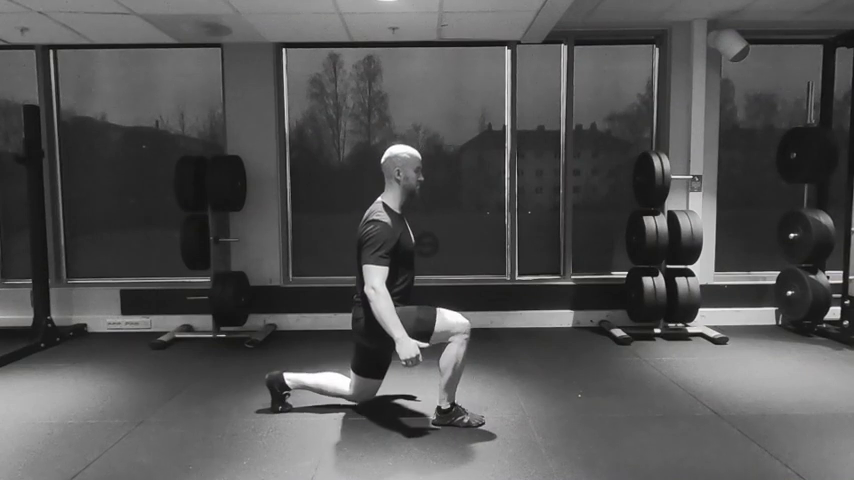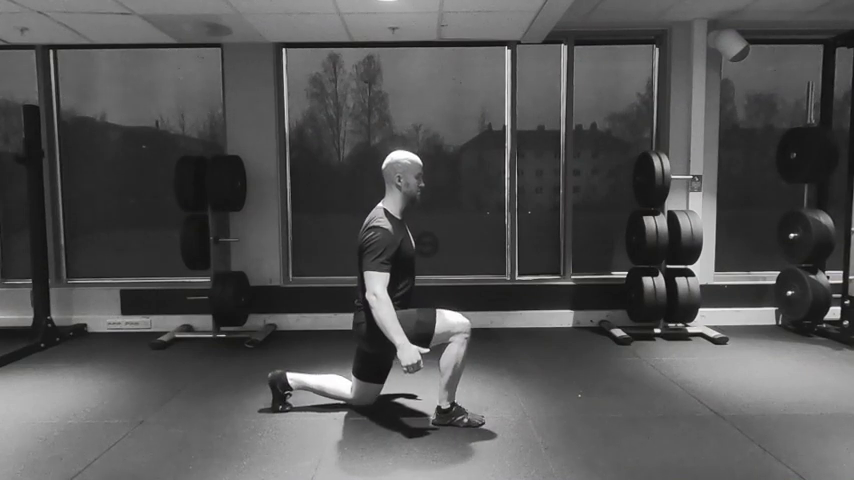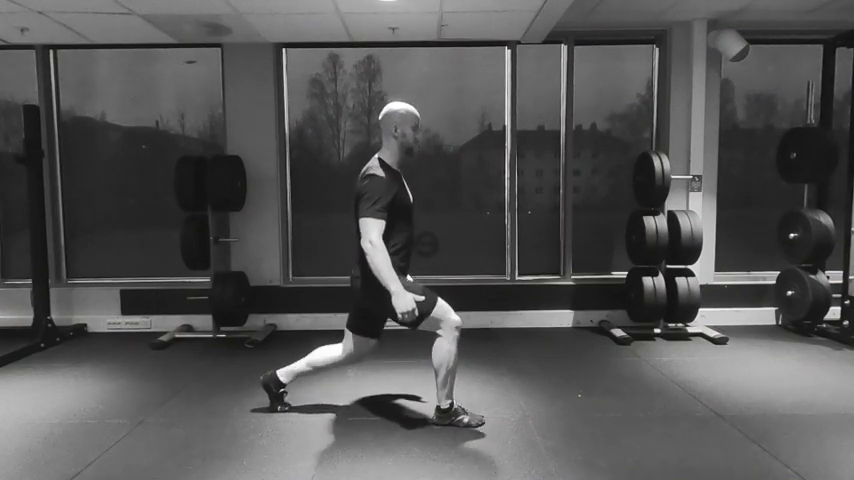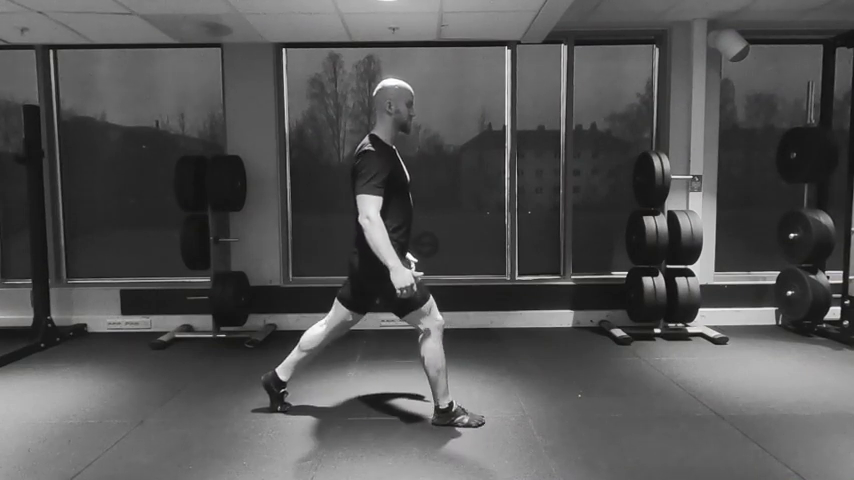
dt=0.5s
person 1, frame 1
left shoulder: (390, 215)
right shoulder: (381, 225)
right elbow: (373, 288)
left wrist: (396, 331)
right wrist: (401, 338)
left hip: (377, 320)
right hip: (379, 319)
left knee: (357, 392)
right knee: (460, 328)
left ankle: (283, 381)
right ankle: (446, 410)
person 1, frame 2
left shoulder: (390, 220)
right shoulder: (382, 231)
right elbow: (375, 295)
left wrist: (398, 337)
right wrist: (403, 345)
left hip: (378, 324)
right hip: (381, 324)
left knee: (359, 395)
right knee: (460, 327)
left ankle: (285, 380)
right ankle: (446, 409)
person 1, frame 3
left shoulder: (388, 173)
right shoulder: (378, 179)
right elbow: (370, 242)
left wrist: (401, 280)
right wrist: (397, 291)
left hip: (376, 282)
right hip: (382, 282)
left knee: (352, 351)
right knee: (449, 325)
left ankle: (278, 378)
right ankle: (446, 410)
person 1, frame 4
left shoulder: (383, 151)
right shoulder: (374, 155)
right elbow: (368, 217)
left wrist: (401, 255)
right wrist: (396, 267)
left hip: (373, 261)
right hip: (379, 263)
left knee: (335, 323)
right knee: (432, 324)
left ankle: (278, 378)
right ankle: (445, 409)
